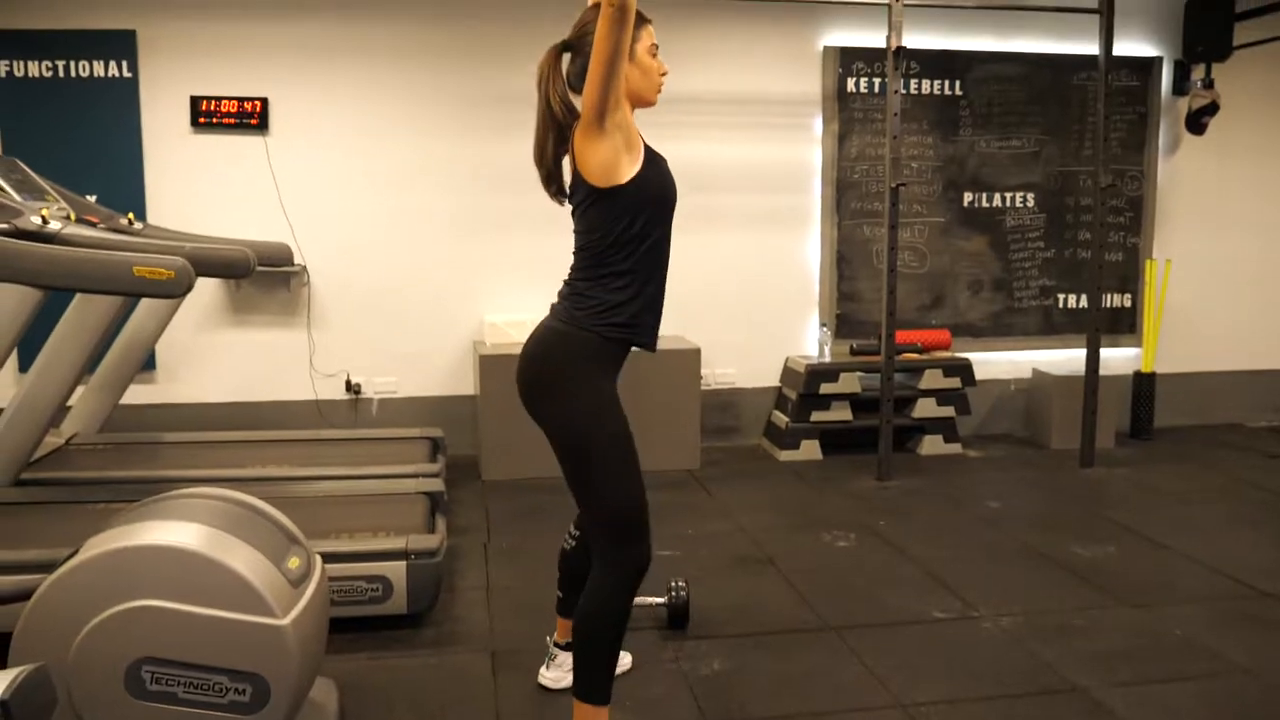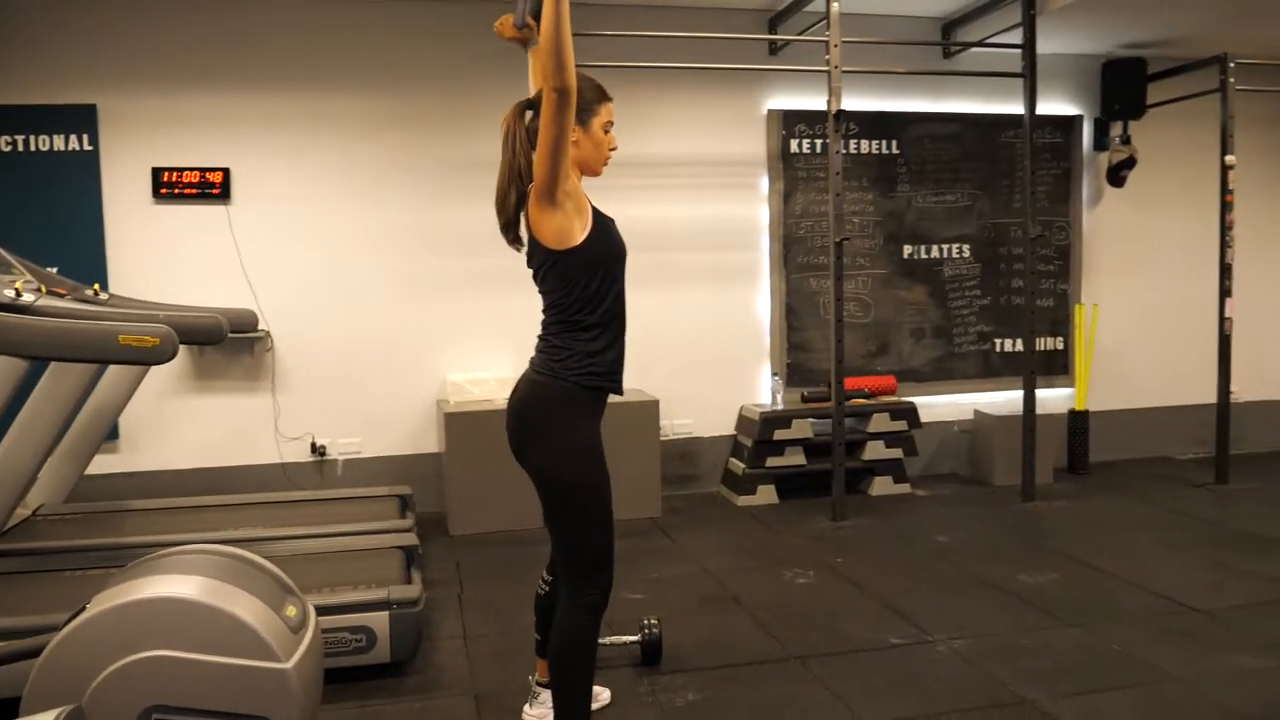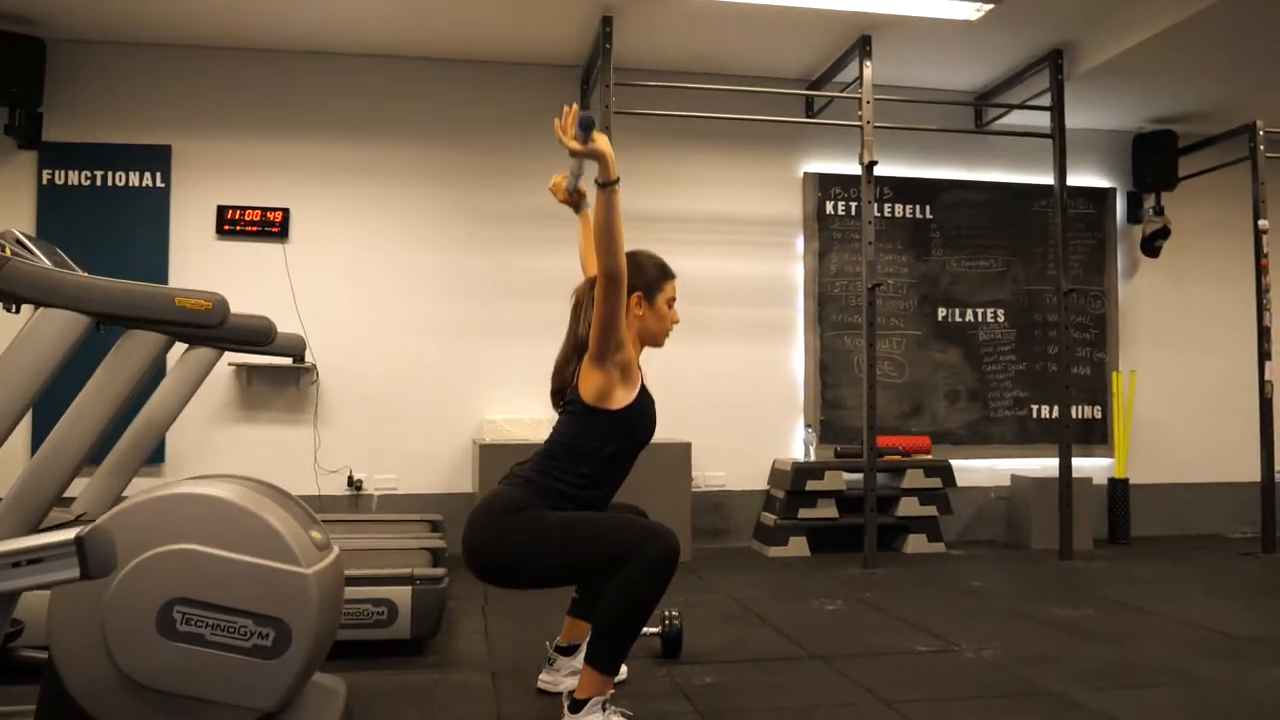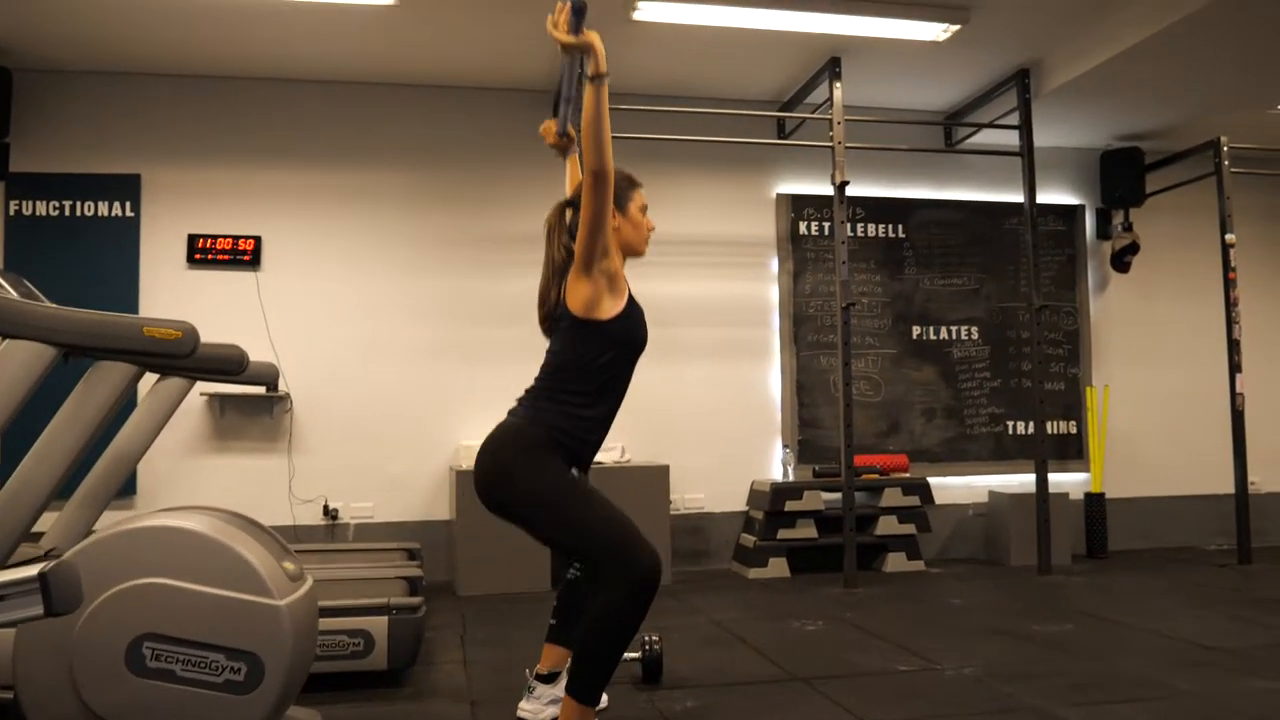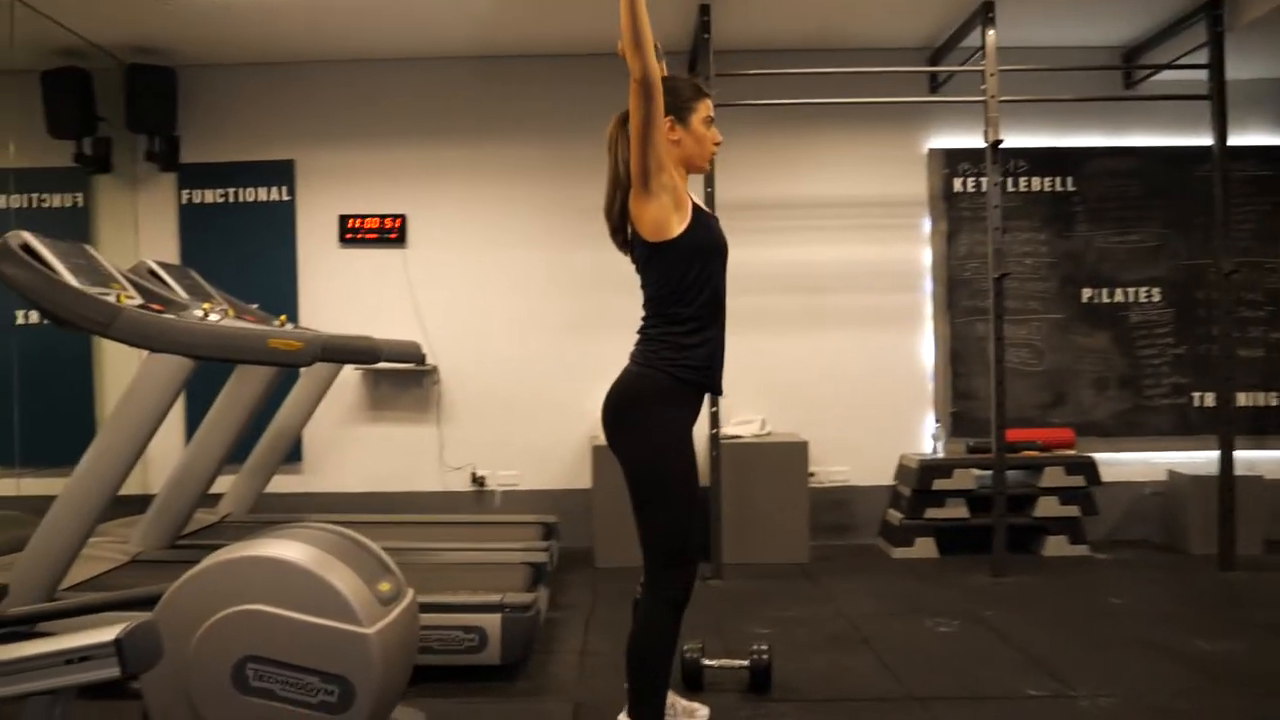
dt=1s
person 1, frame 1
left shoulder: (608, 130)
right shoulder: (604, 132)
left hip: (574, 356)
right hip: (572, 364)
left knee: (604, 517)
right knee: (626, 548)
left ankle: (567, 651)
person 1, frame 2
left shoulder: (560, 195)
right shoulder: (555, 197)
left elbow: (552, 94)
right elbow: (558, 90)
left hip: (556, 404)
right hip: (558, 410)
left knee: (572, 561)
right knee: (588, 579)
person 1, frame 3
left shoulder: (613, 355)
right shoulder: (613, 362)
left elbow: (598, 269)
right elbow: (610, 272)
left wrist: (580, 208)
right wrist: (606, 171)
left hip: (520, 520)
right hip: (506, 532)
left knee: (627, 526)
right knee: (654, 546)
left ankle: (566, 656)
person 1, frame 4
left shoulder: (592, 278)
right shoulder: (597, 276)
left elbow: (590, 193)
right elbow: (597, 182)
left wrist: (565, 151)
right wrist: (594, 72)
left hip: (533, 455)
right hip: (524, 461)
left knee: (603, 555)
right knee: (635, 567)
person 1, frame 5
left shoulder: (668, 191)
right shoulder: (656, 190)
left elbow: (657, 91)
right elbow: (644, 86)
left hip: (661, 400)
right hip: (654, 403)
left knee: (672, 564)
right knee: (670, 571)
